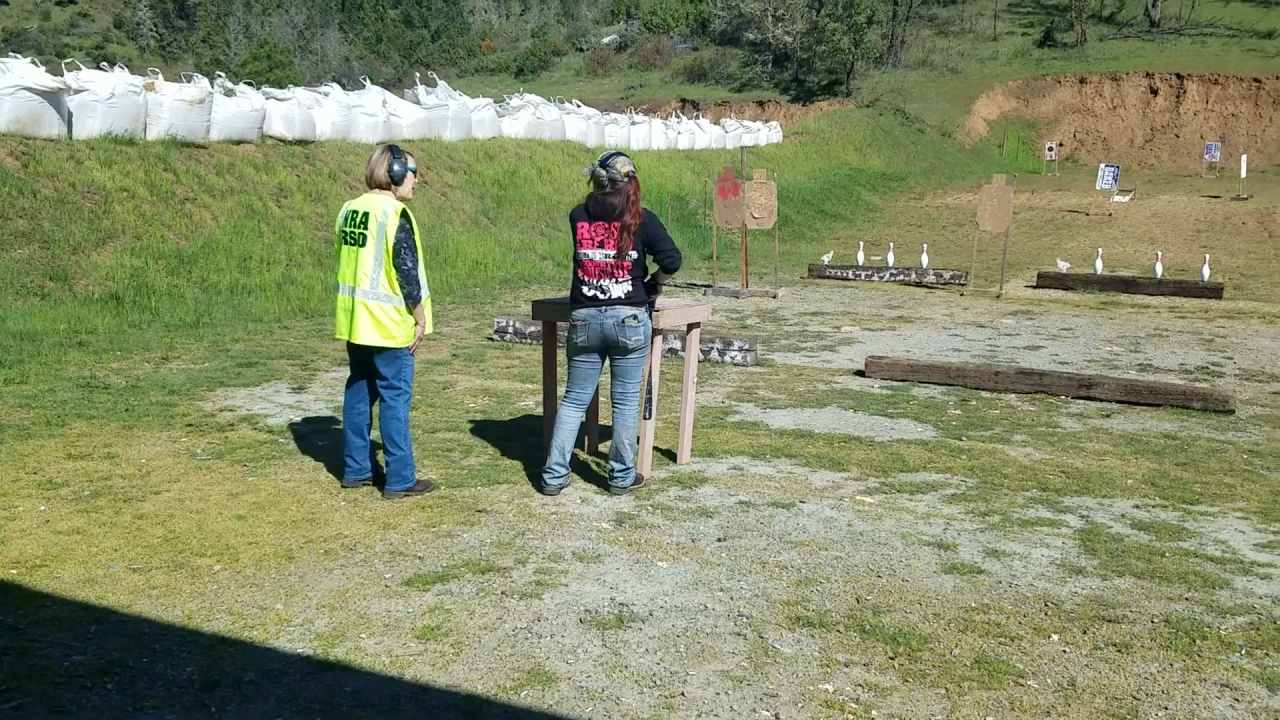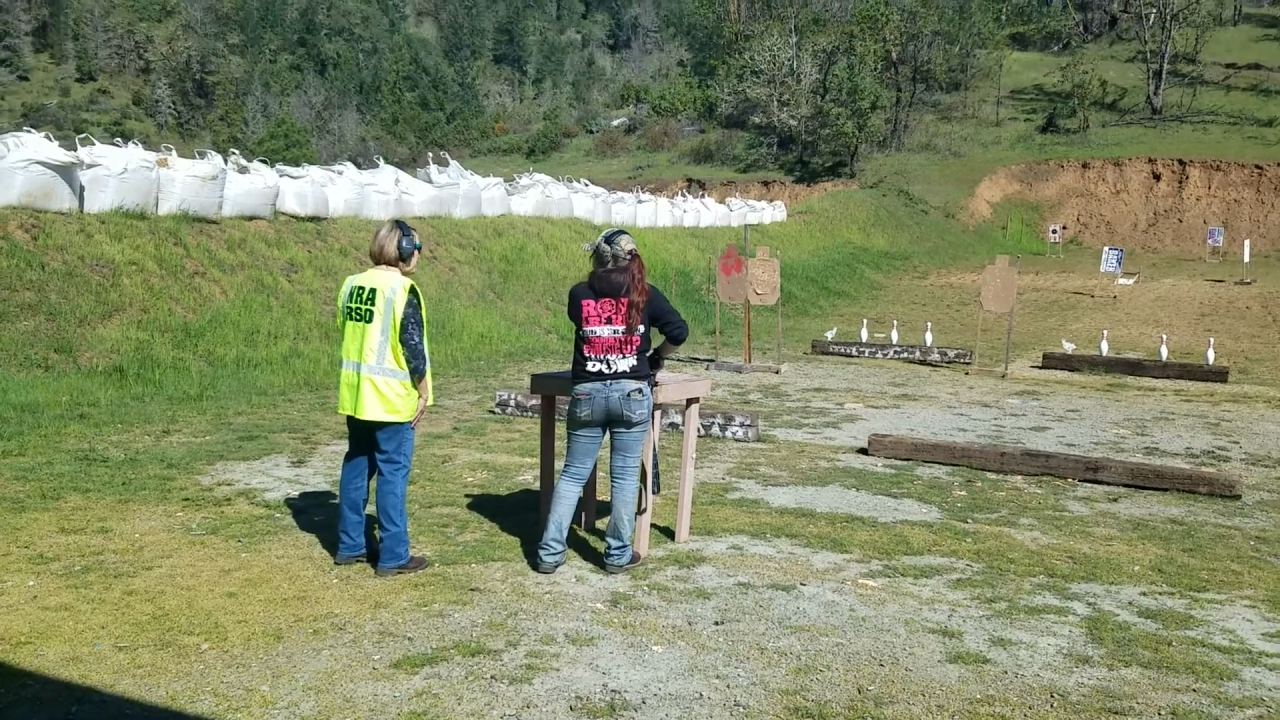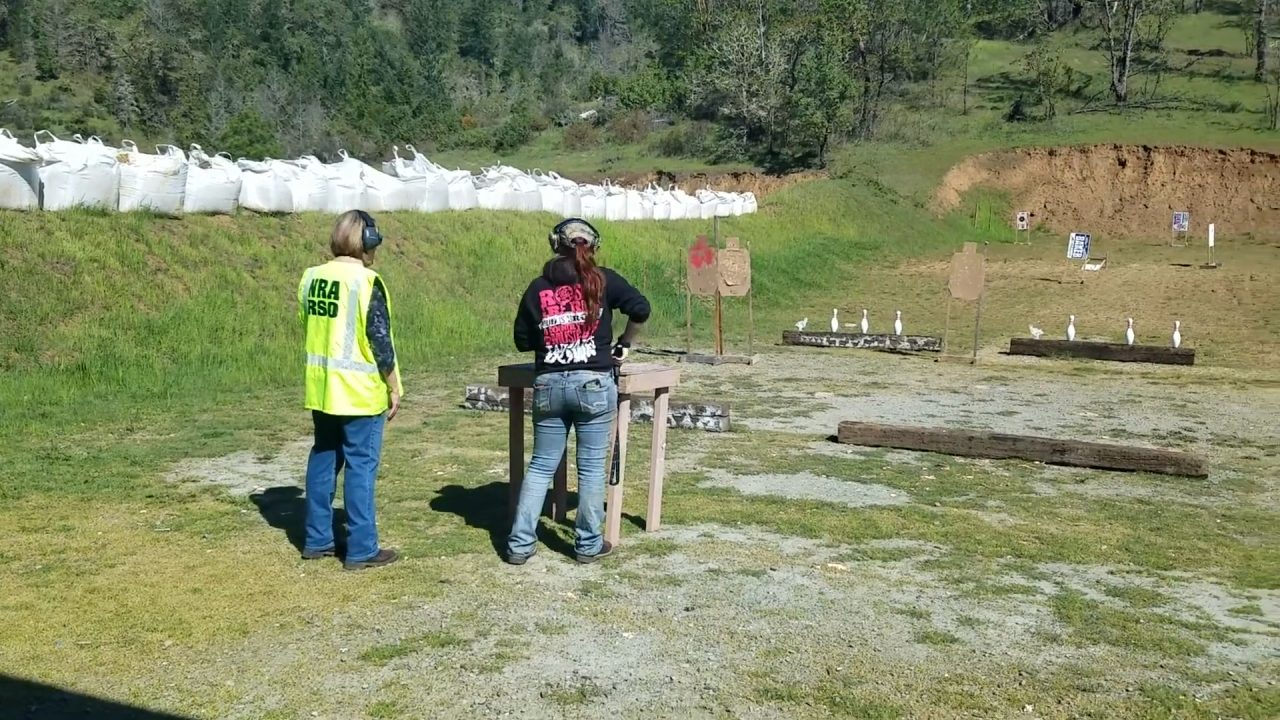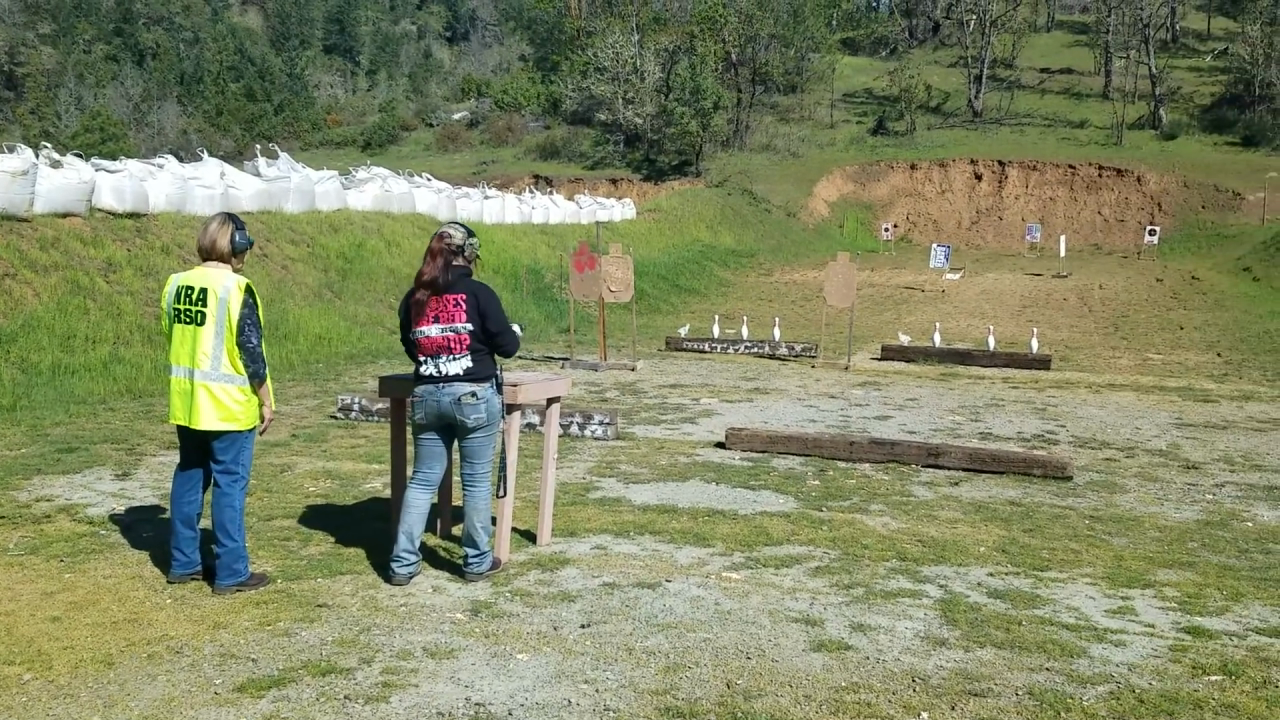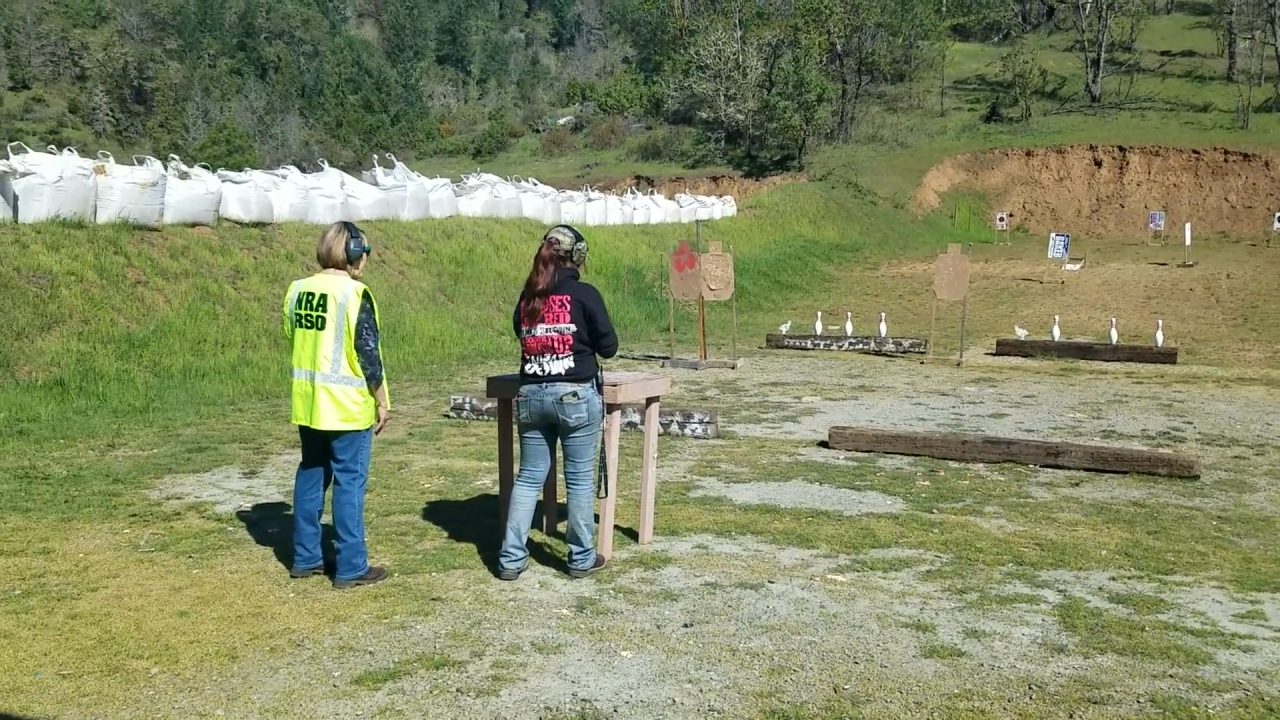
dt=0.7s
person 1, frame 1
left shoulder: (349, 210)
right shoulder: (395, 213)
left elbow: (347, 262)
right elbow: (407, 272)
right wrist: (420, 320)
left hip: (355, 320)
right hip: (388, 323)
left knee: (359, 391)
right knee: (395, 397)
left ankle: (356, 469)
right ankle: (400, 480)
person 1, frame 2
left shoulder: (352, 285)
right shoulder: (403, 289)
left elbow: (347, 335)
right elbow: (413, 348)
right wrist: (423, 392)
left hip: (356, 395)
right hip: (392, 398)
left knee: (356, 466)
right knee: (392, 472)
left ankle: (349, 545)
right ankle: (393, 556)
person 1, frame 3
left shoulder: (311, 278)
right shoulder: (366, 281)
left elbow: (310, 329)
right elbow: (380, 341)
right wrist: (393, 388)
left hip: (322, 388)
right hip: (359, 392)
left knee: (323, 460)
right knee: (360, 466)
left ankle: (317, 539)
right ankle: (361, 549)
person 1, frame 4
left shoulder: (175, 284)
right shoulder: (237, 288)
left elbow: (172, 339)
right elbow: (251, 352)
right wrist: (266, 401)
left hip: (187, 402)
right hip: (228, 406)
left knee: (189, 478)
right knee: (229, 485)
left ankle: (183, 563)
right ankle: (231, 573)
person 1, frame 5
left shoulder: (297, 291)
right shoulder: (354, 294)
left elbow: (295, 343)
right elbow: (368, 355)
right wrist: (381, 401)
left hip: (308, 404)
right hip: (347, 406)
left knee: (311, 476)
right knee: (349, 483)
left ankle: (306, 557)
right ankle: (351, 567)
person 2, frame 1
left shoulder: (578, 217)
right shoulder: (641, 219)
right elbow: (671, 261)
right wrist: (653, 284)
left hip: (584, 319)
right hip: (629, 319)
left knee: (574, 399)
right knee: (626, 400)
left ankle: (554, 475)
right ankle: (622, 476)
person 2, frame 2
left shoulder: (579, 294)
right shoulder: (645, 294)
right elbow: (678, 331)
right wrist: (656, 358)
left hip: (587, 394)
right hip: (632, 393)
left knee: (573, 474)
right knee: (625, 476)
left ankle: (550, 553)
right ankle: (618, 555)
person 2, frame 3
left shoulder: (537, 288)
right shoulder: (603, 279)
left elbow: (522, 339)
right elbow: (641, 308)
right wrist: (623, 343)
left hip: (549, 385)
right hip: (594, 384)
left knee: (541, 465)
right knee: (592, 466)
left ankle: (519, 543)
right ankle: (589, 544)
person 2, frame 4
left shoulder: (414, 297)
right shoulder: (477, 293)
left elbow: (411, 349)
right elbow: (507, 347)
right wrist: (513, 334)
left hip: (427, 396)
right hip: (474, 395)
left knee: (422, 480)
right knee: (476, 480)
left ankle: (403, 563)
right ankle: (477, 561)
person 2, frame 5
left shoulder: (527, 297)
right shoulder: (584, 293)
right elbow: (608, 347)
left hip: (531, 395)
right hip: (576, 395)
left knee: (528, 477)
right knee: (579, 478)
left ankle: (511, 558)
right ankle: (581, 558)
